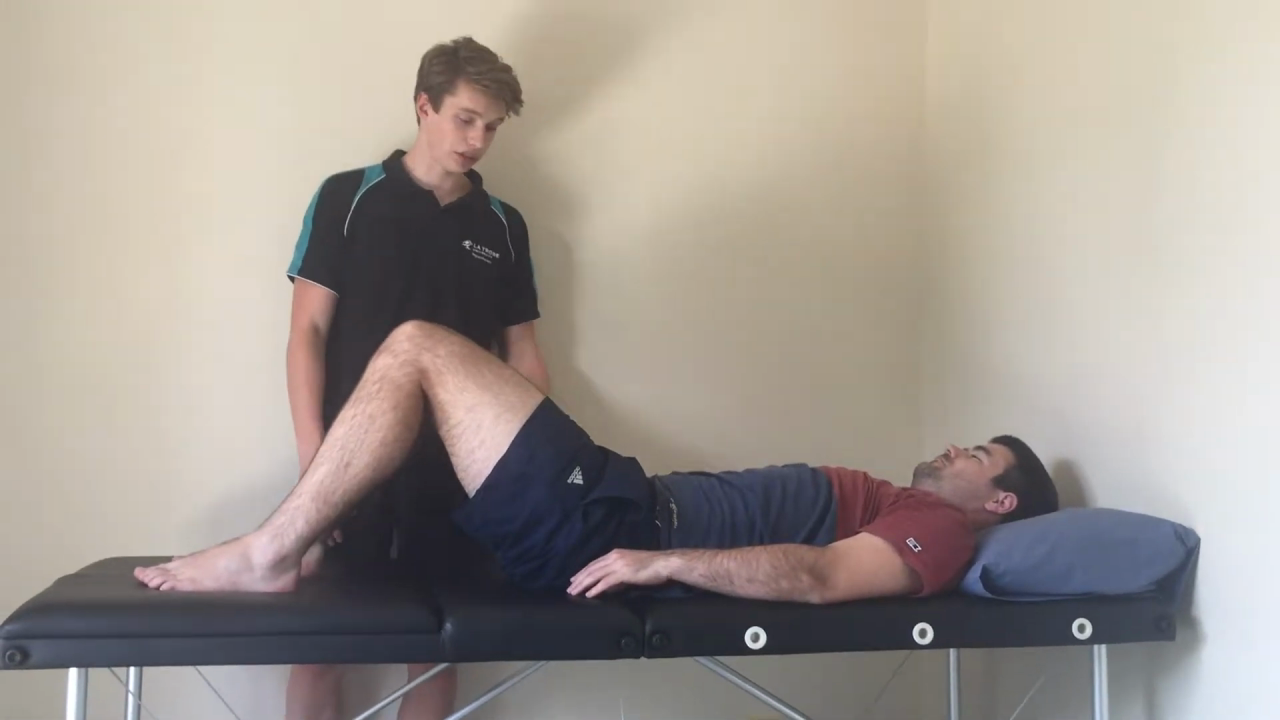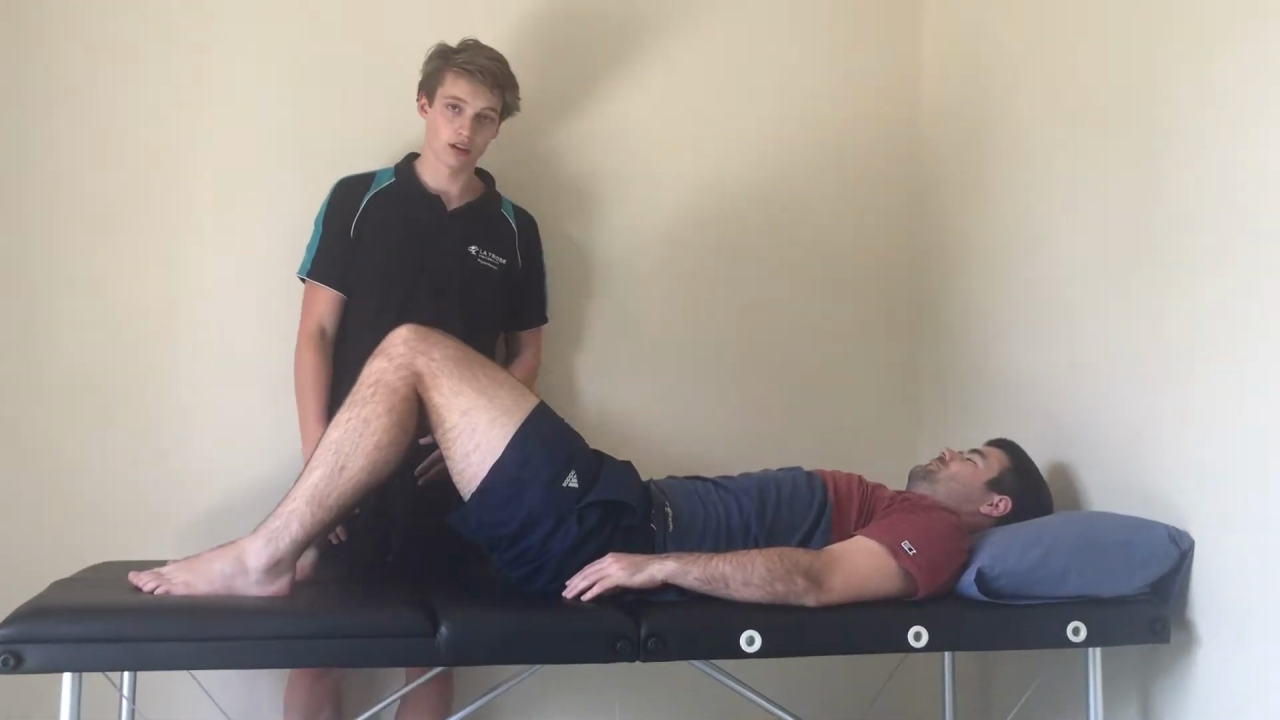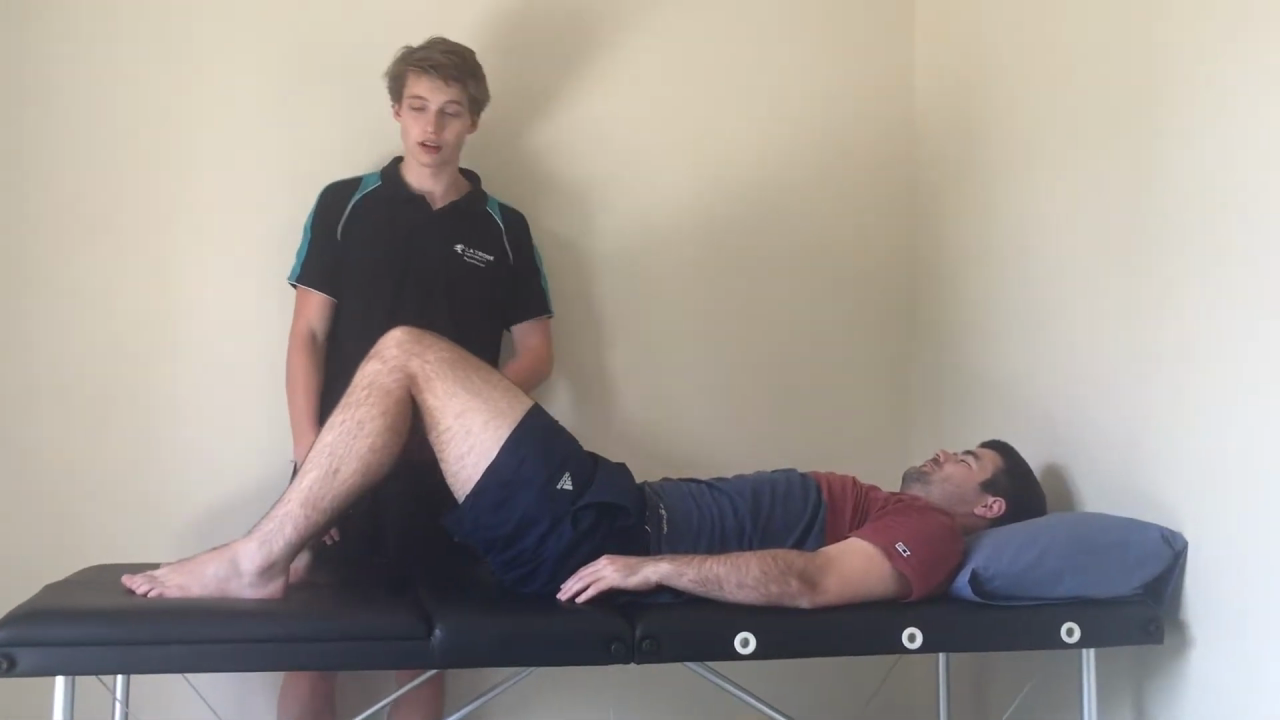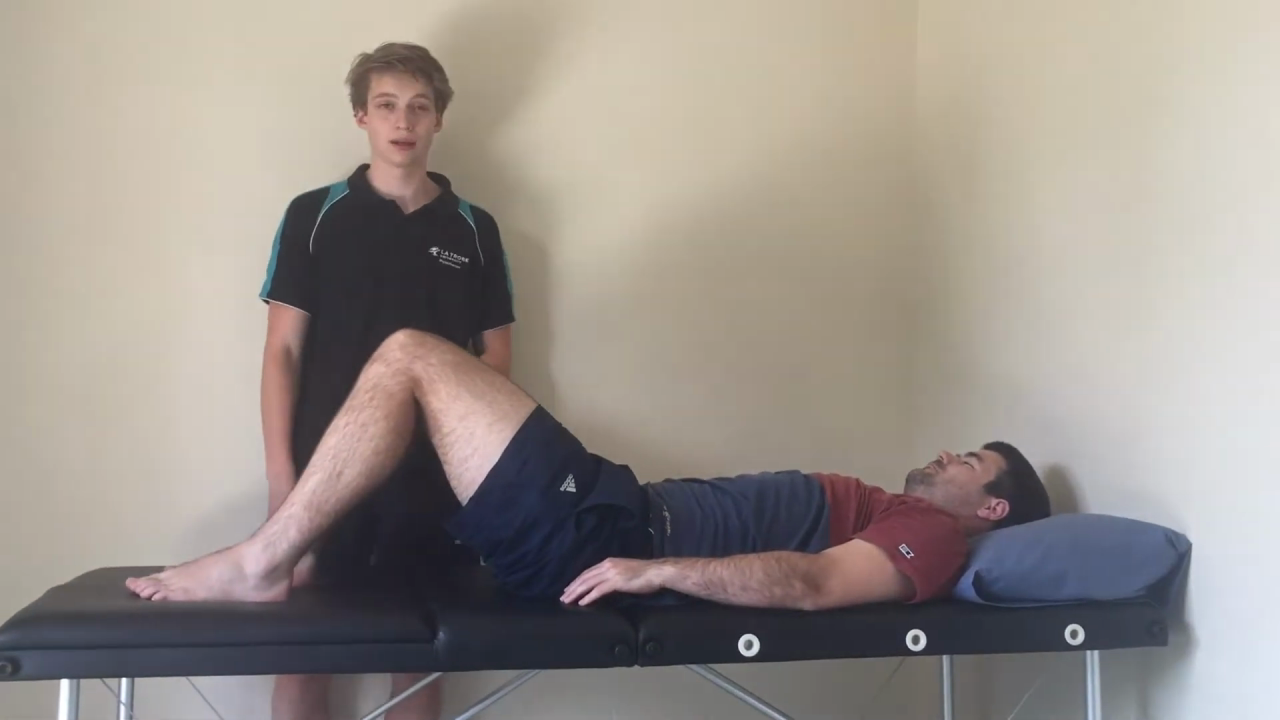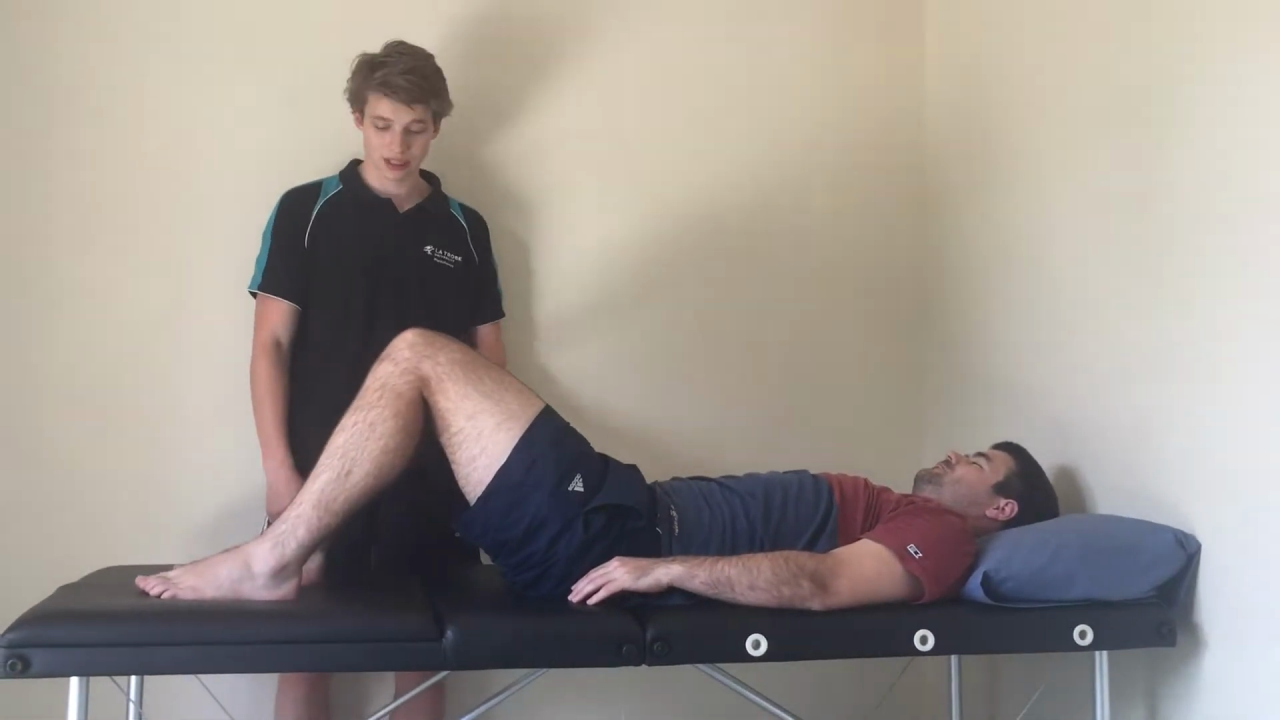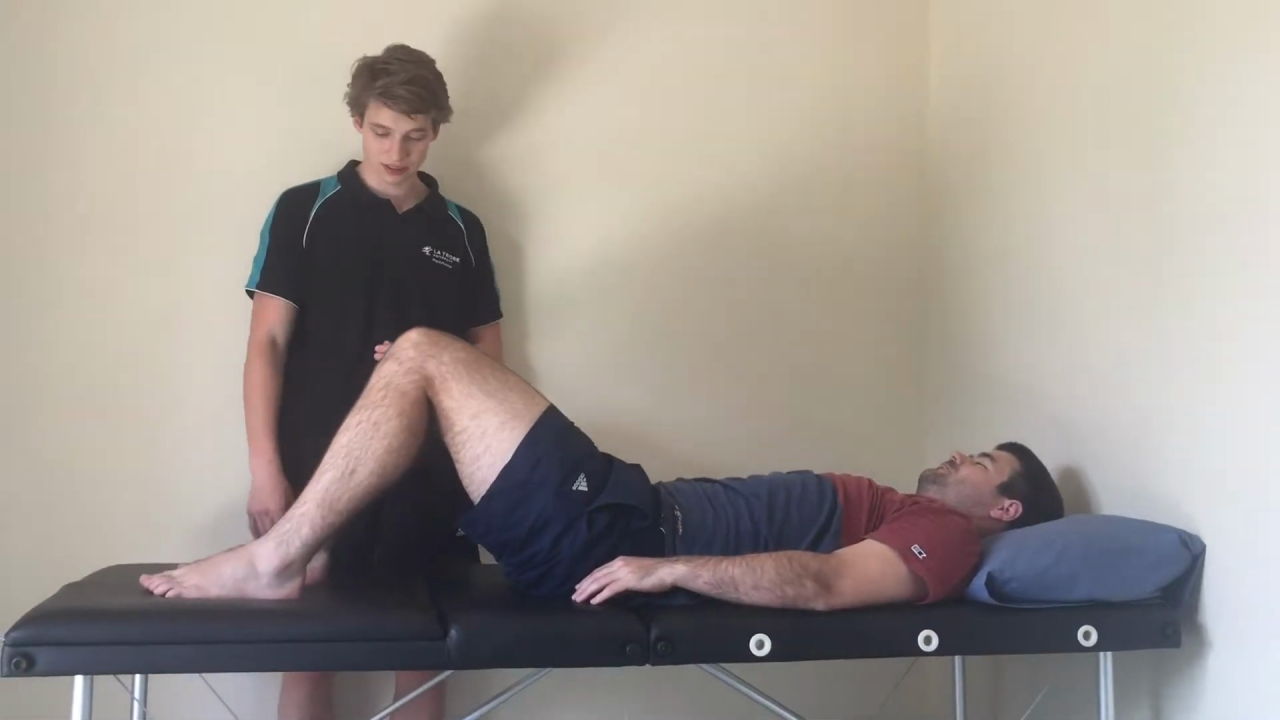
dt=0.4s
person 1, frame 1
left shoulder: (937, 532)
right shoulder: (892, 508)
left elbow: (816, 578)
left wrist: (659, 561)
left hip: (613, 530)
right hip: (633, 510)
left knee: (417, 347)
right knee: (426, 354)
left ankle: (269, 553)
right ankle: (282, 547)
person 1, frame 2
left shoulder: (933, 534)
right shoulder: (887, 509)
left elbow: (813, 581)
left wrist: (658, 564)
left hip: (609, 533)
right hip: (631, 513)
left knee: (412, 350)
right knee: (423, 362)
left ankle: (263, 557)
right ankle: (277, 549)
person 1, frame 3
left shoulder: (926, 536)
right shoulder: (880, 513)
left elbow: (806, 583)
left wrist: (651, 566)
left hip: (600, 536)
right hip: (623, 515)
left knee: (407, 352)
right knee: (416, 360)
left ankle: (258, 559)
right ankle: (276, 551)
person 1, frame 4
left shoulder: (931, 538)
right shoulder: (885, 513)
left elbow: (810, 585)
left wrist: (658, 568)
left hip: (605, 537)
right hip: (628, 518)
left knee: (411, 356)
right knee: (420, 365)
left ankle: (262, 563)
right ankle: (283, 556)
person 1, frame 5
left shoulder: (937, 538)
right shoulder: (893, 515)
left elbow: (816, 585)
left wrist: (660, 569)
left hip: (611, 537)
right hip: (632, 516)
left knee: (419, 355)
right knee: (428, 362)
left ankle: (270, 561)
right ankle: (291, 552)
person 1, frame 6
left shoulder: (943, 539)
right shoulder: (901, 516)
left elbow: (820, 585)
left wrist: (664, 569)
left hip: (617, 536)
right hip: (638, 516)
left knee: (424, 354)
right knee: (429, 362)
left ankle: (276, 559)
right ankle: (296, 552)
person 2, frame 1
left shoulder: (502, 225)
right shoulder: (347, 198)
left elbow: (521, 348)
right elbow: (308, 333)
right wrist: (313, 458)
left hip: (456, 465)
person 2, frame 2
left shoulder: (514, 230)
right shoulder: (357, 201)
left elbow: (525, 354)
right elbow: (316, 333)
right wrist: (317, 457)
left hip: (450, 466)
person 2, frame 3
left shoulder: (502, 228)
right shoulder: (343, 204)
left elbow: (536, 352)
right elbow: (307, 336)
right wrist: (309, 456)
left hip: (446, 467)
person 2, frame 4
left shoulder: (473, 229)
right shoulder: (313, 216)
left elbow: (496, 355)
right elbow: (283, 353)
right wrist: (281, 473)
left hip: (433, 470)
person 2, frame 5
left shoulder: (464, 227)
right shoulder: (305, 211)
left elbow: (490, 350)
right elbow: (271, 345)
right wrist: (280, 469)
left hip: (430, 469)
right hip: (324, 465)
person 2, frame 6
left shoulder: (461, 229)
right shoulder: (303, 211)
left elbow: (489, 351)
right elbow: (268, 342)
right wrist: (266, 466)
left hip: (430, 468)
right hip: (323, 464)
